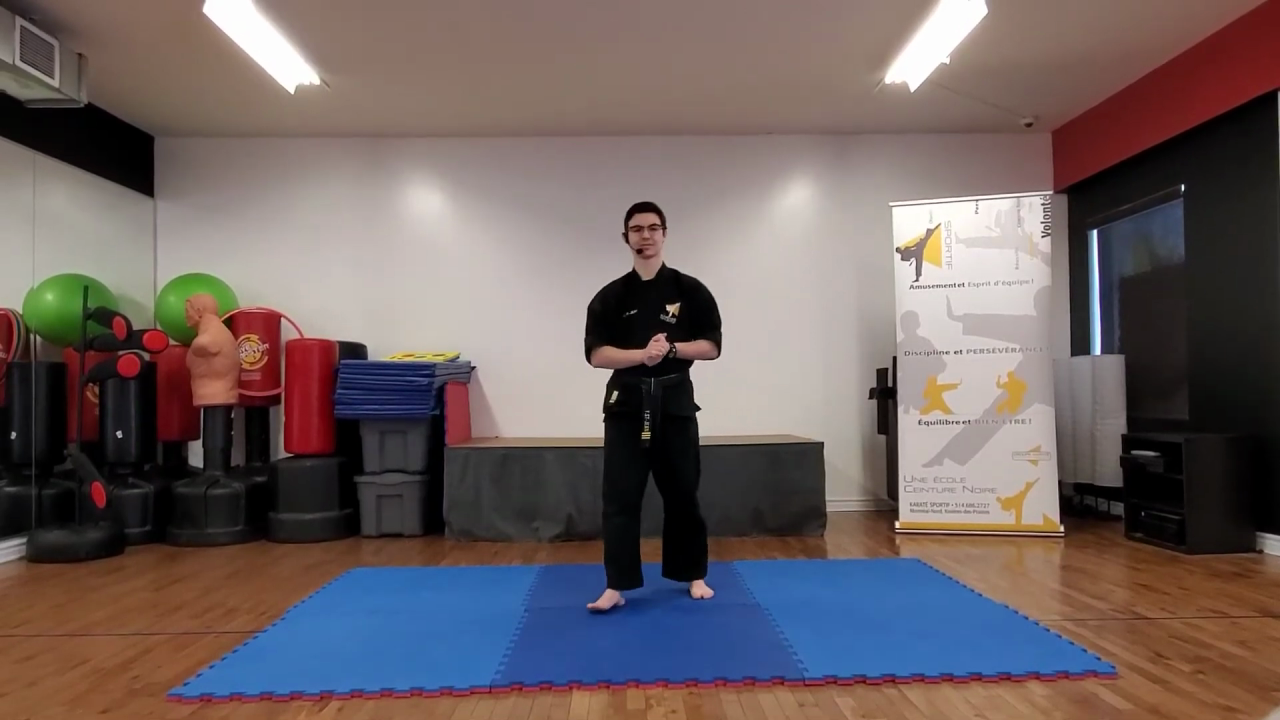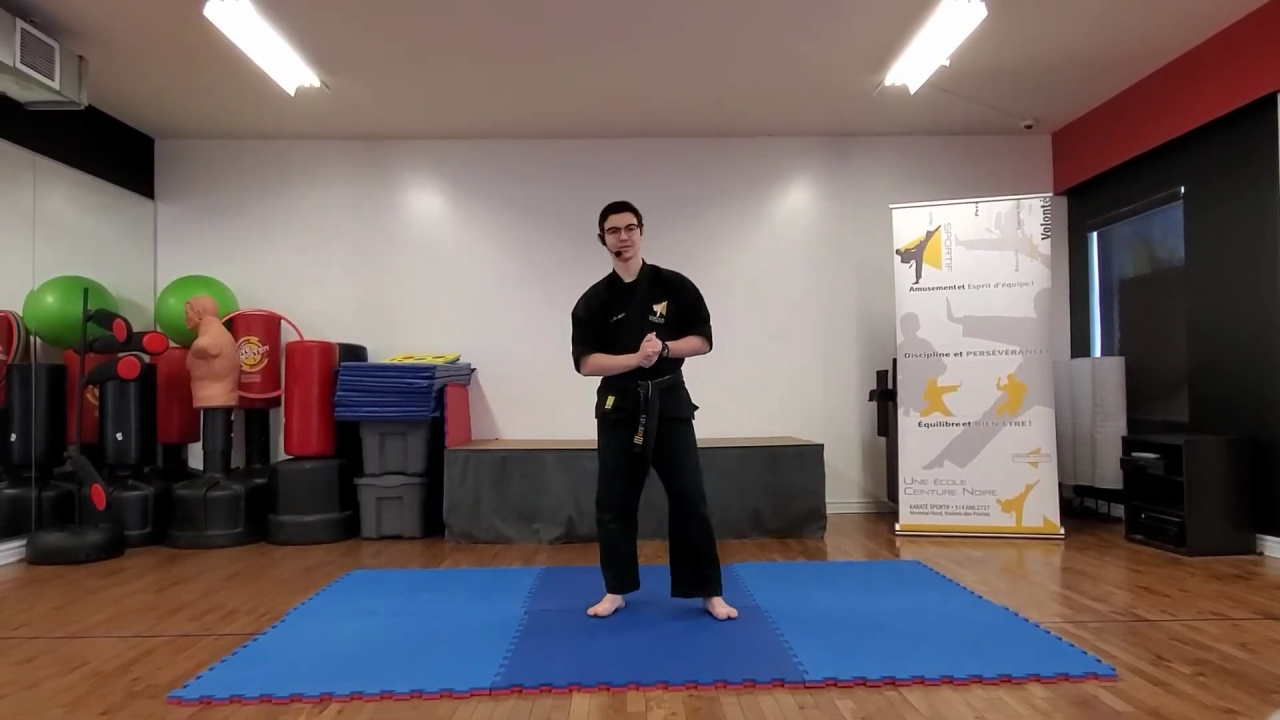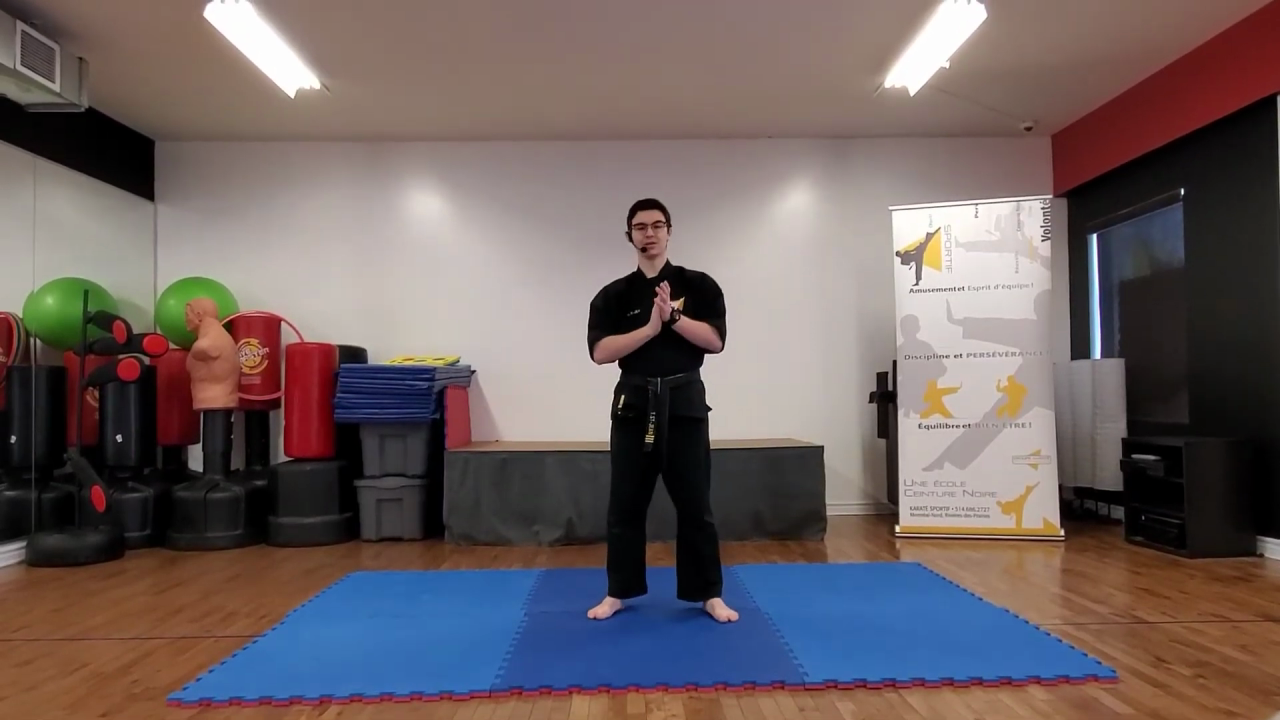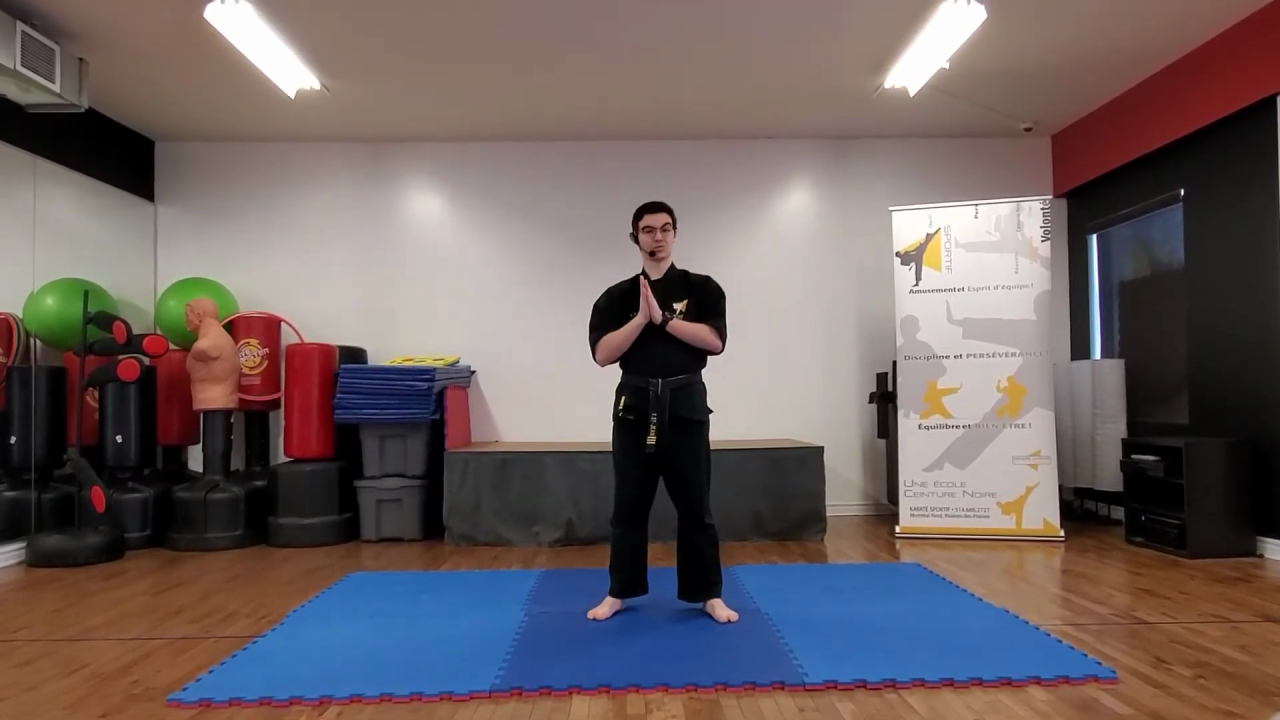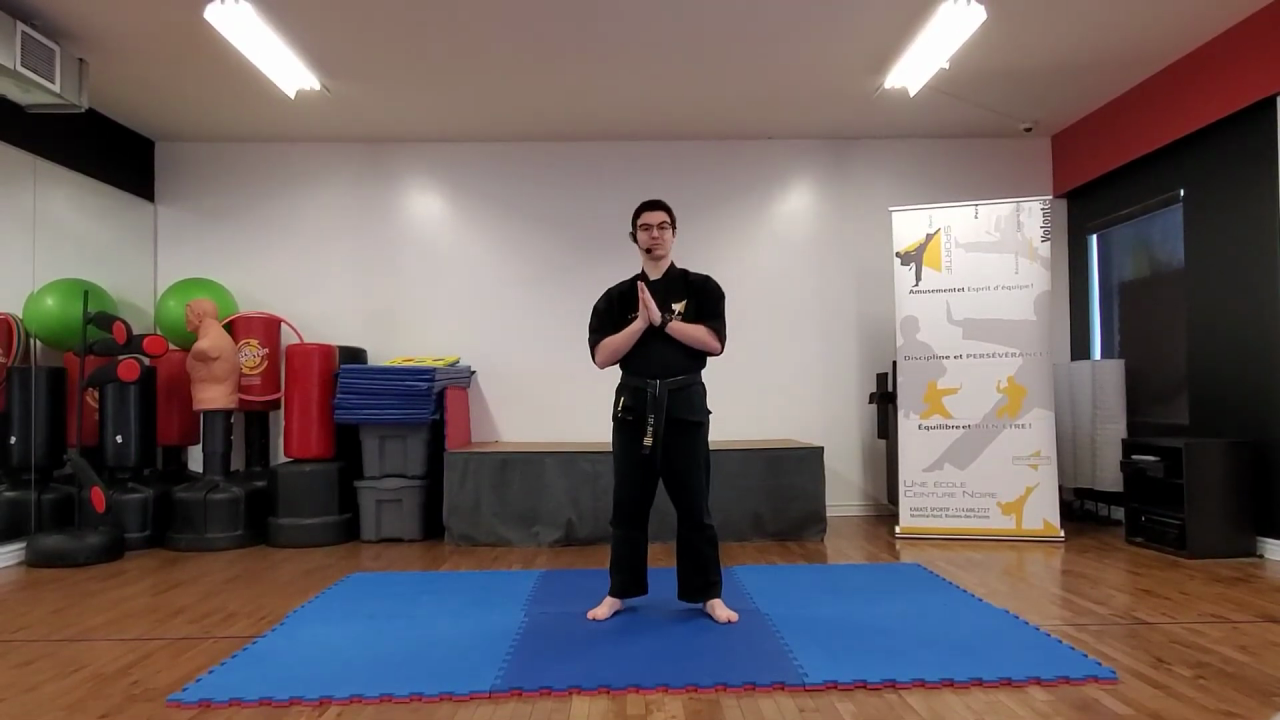
dt=0.5s
person 1, frame 1
left shoulder: (689, 290)
right shoulder: (611, 296)
left elbow: (712, 347)
right elbow: (596, 354)
left wrist: (671, 349)
right wrist: (642, 354)
left hip: (675, 400)
right hip: (626, 402)
left knee: (682, 493)
right knee: (621, 496)
left ankle: (692, 574)
right ankle: (617, 586)
person 1, frame 2
left shoulder: (674, 285)
right shoulder: (594, 301)
left elbow: (703, 341)
right elbow: (586, 363)
left wrist: (663, 350)
right wrist: (636, 358)
left hip: (669, 402)
right hip: (619, 406)
left knee: (689, 499)
right knee: (615, 503)
left ankle: (710, 591)
right ankle: (616, 590)
person 1, frame 3
left shoulder: (698, 285)
right shoulder: (613, 295)
left elbow: (715, 340)
right elbow: (600, 352)
left wrist: (672, 317)
right wrist: (651, 327)
left hip: (684, 401)
right hip: (633, 402)
left knee: (694, 503)
right knee: (625, 503)
left ankle: (708, 593)
right ankle: (618, 591)
person 1, frame 4
left shoulder: (701, 288)
right shoulder: (617, 296)
left elbow: (714, 341)
right elbow: (603, 354)
left wrist: (662, 317)
right wrist: (641, 318)
left hip: (685, 402)
right hip: (635, 403)
left knee: (694, 504)
right knee: (629, 504)
left ankle: (708, 593)
right ankle: (620, 592)
person 1, frame 5
left shoulder: (700, 287)
right shoulder: (617, 297)
left elbow: (714, 342)
right elbow: (602, 356)
left wrist: (662, 319)
right wrist: (641, 322)
left hip: (684, 403)
right hip: (634, 405)
left knee: (693, 505)
right knee: (629, 505)
left ankle: (708, 594)
right ankle: (619, 592)
